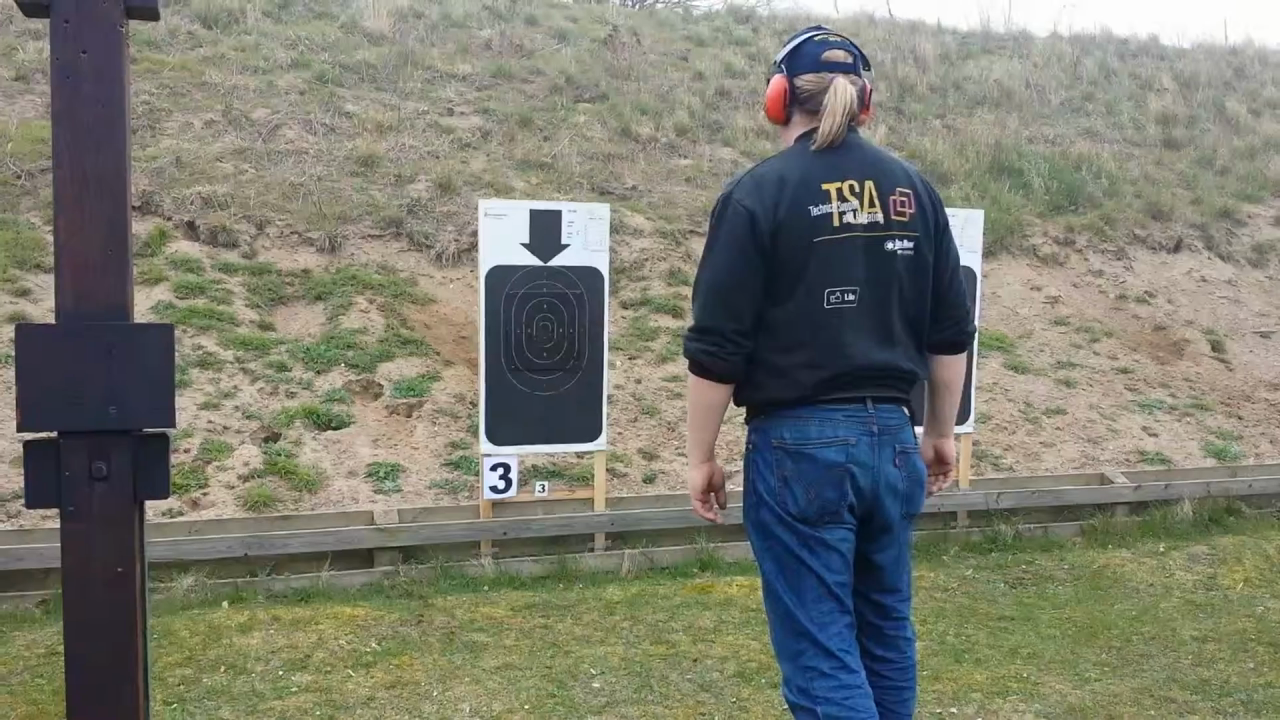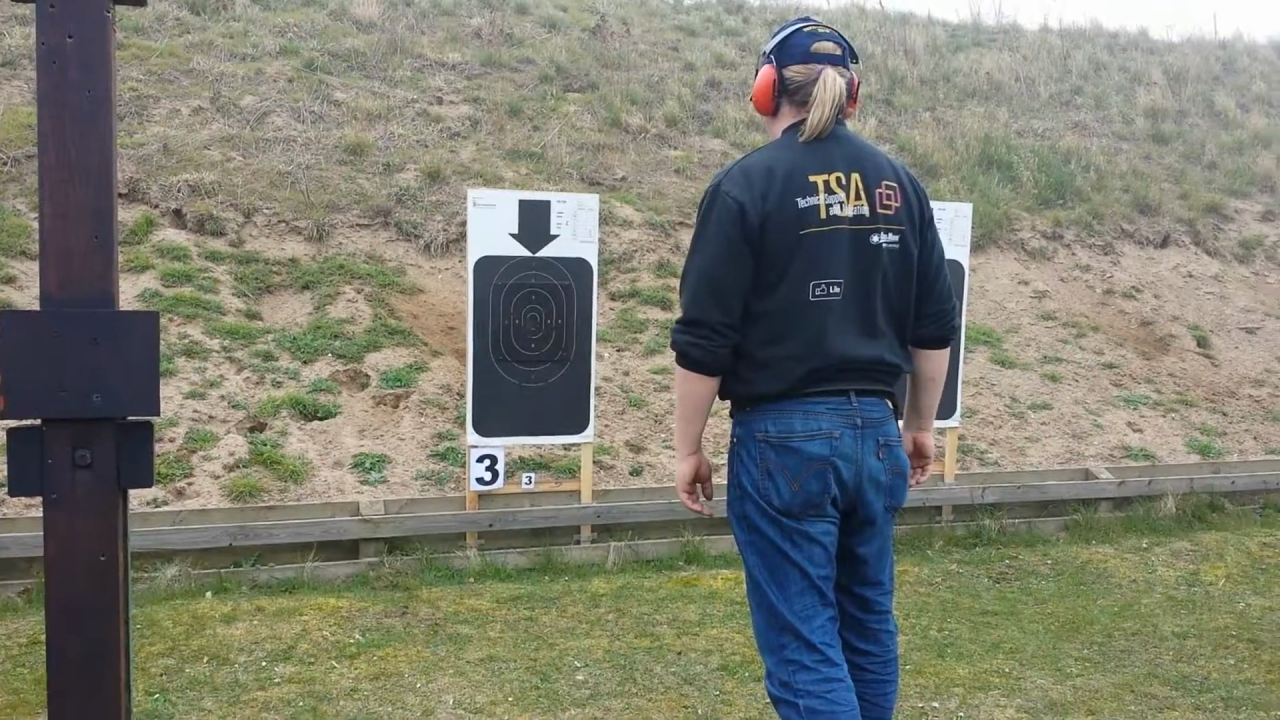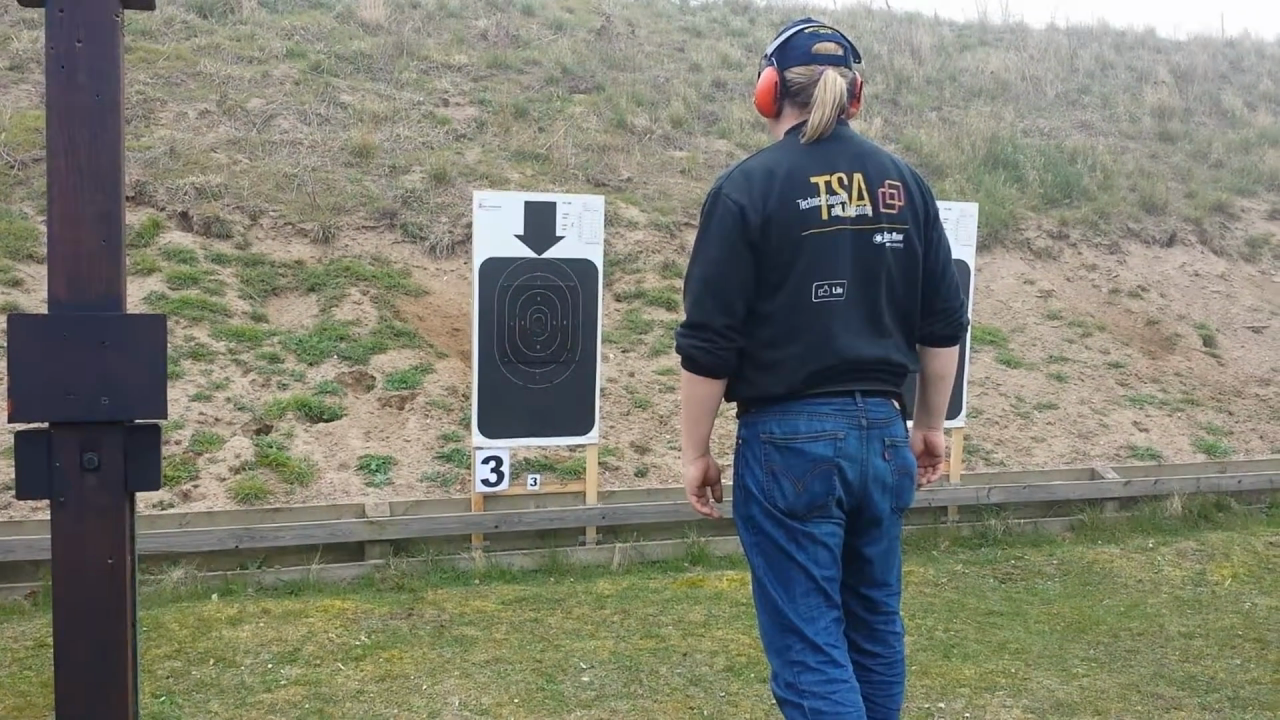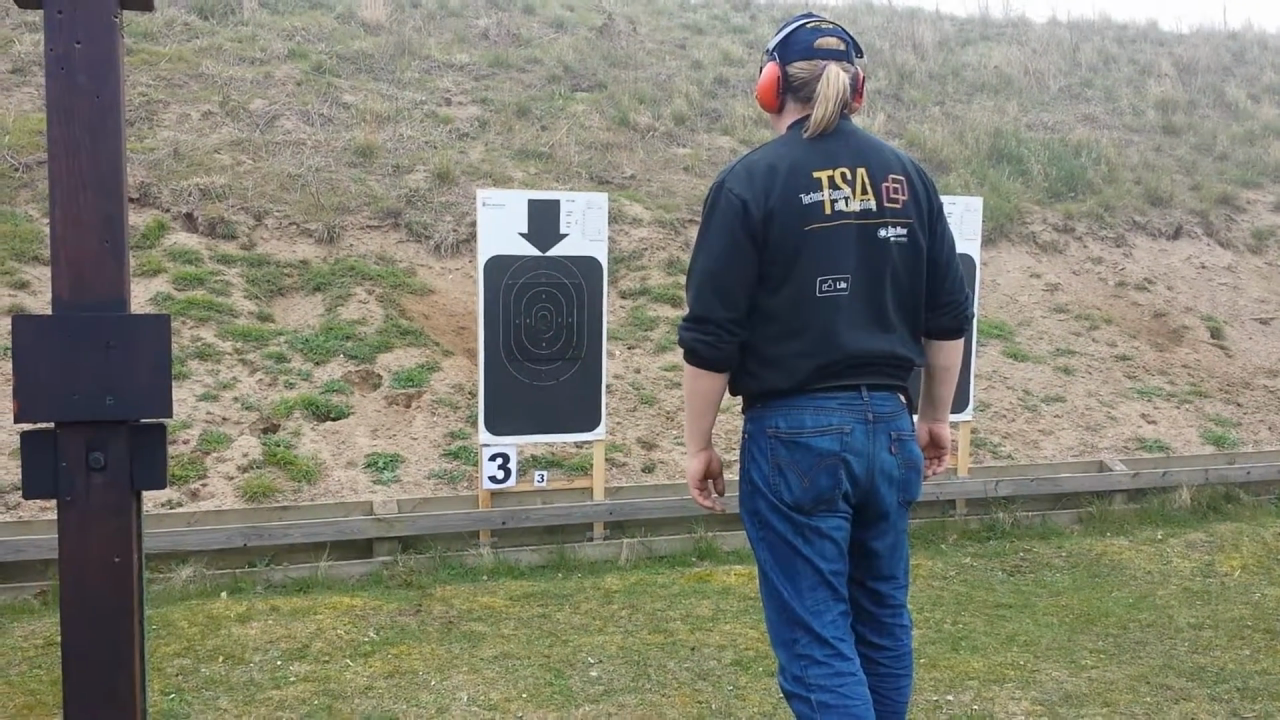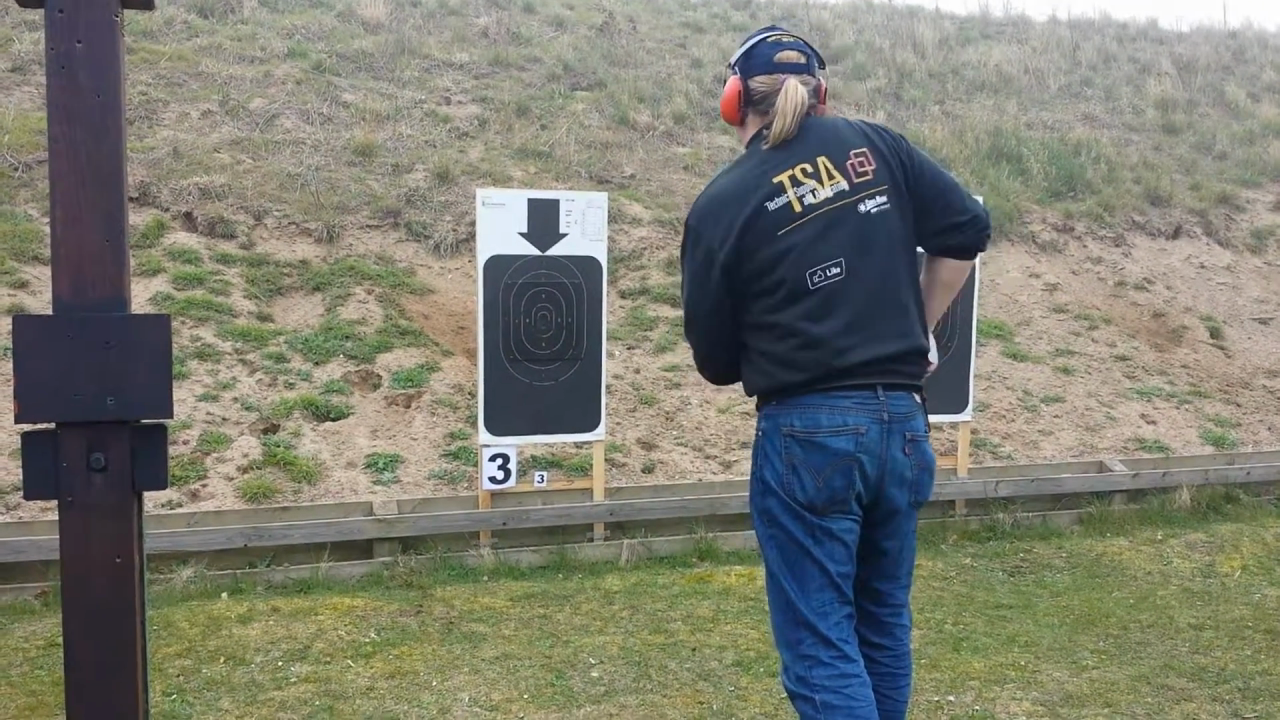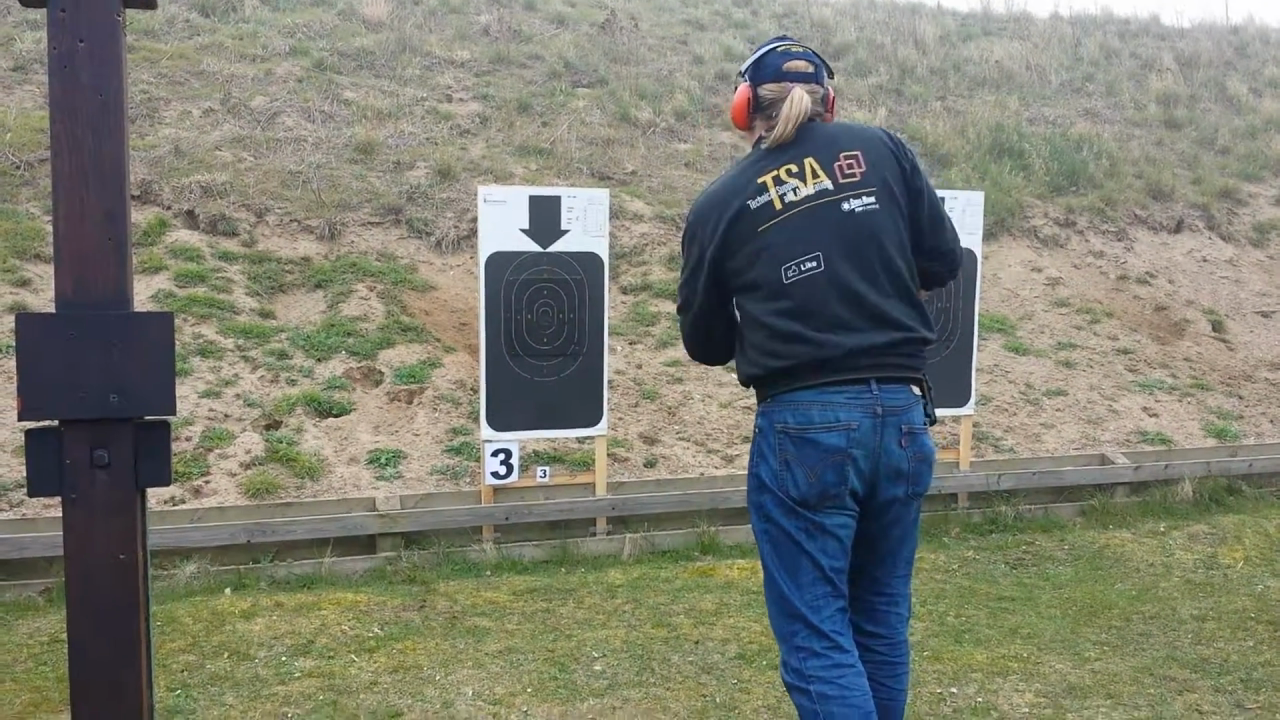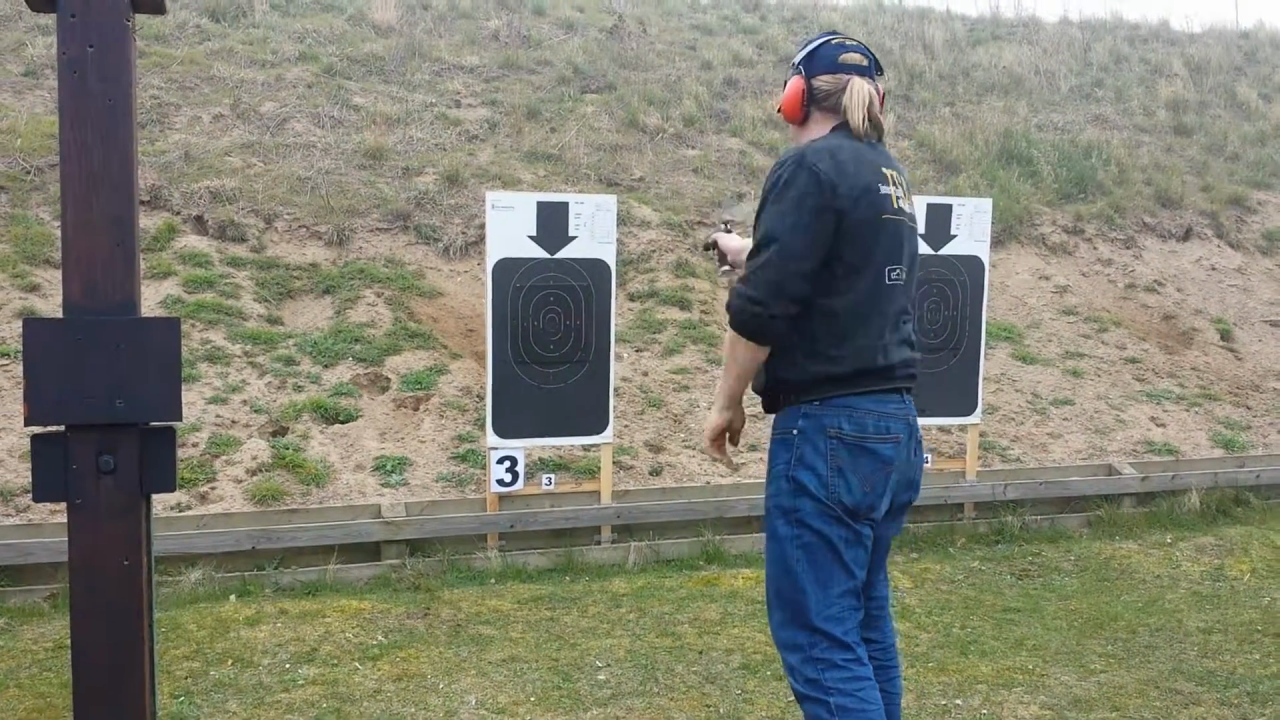
dt=0.7s
person 1, frame 1
left shoulder: (757, 192)
right shoulder: (913, 189)
left elbow: (716, 348)
right elbow: (951, 333)
left wrist: (701, 456)
right wrist: (940, 432)
left hip: (801, 445)
right hip: (891, 438)
left knee: (820, 649)
right knee: (886, 628)
person 1, frame 2
left shoulder: (746, 183)
right shoulder: (899, 183)
left elbow: (704, 339)
right elbow: (935, 325)
left wrist: (688, 446)
right wrist: (918, 424)
left hip: (784, 438)
right hip: (874, 432)
left knee: (802, 642)
right knee: (868, 622)
person 1, frame 3
left shoulder: (748, 187)
right shoulder: (903, 182)
left elbow: (708, 344)
right elbow: (943, 324)
left wrist: (695, 450)
right wrist: (929, 423)
left hip: (789, 440)
right hip: (881, 434)
left knee: (807, 647)
right knee: (874, 624)
person 1, frame 4
left shoulder: (750, 181)
right shoulder: (906, 176)
left elbow: (711, 336)
right elbow: (948, 316)
left wrist: (698, 443)
right wrist: (935, 415)
left hip: (794, 434)
right hip: (886, 427)
left knee: (815, 640)
right knee: (883, 618)
person 1, frame 5
left shoulder: (720, 205)
right shoulder: (876, 146)
left elbow: (716, 361)
right elbow: (965, 232)
left hip: (807, 435)
right hip: (901, 425)
left knee: (820, 641)
right knee: (884, 622)
person 1, frame 6
left shoulder: (719, 206)
right shoulder: (879, 149)
left elbow: (706, 342)
right elbow: (941, 262)
left hip: (803, 427)
right hip: (900, 418)
left knee: (816, 633)
right knee: (880, 618)
person 1, frame 7
left shoulder: (810, 165)
right shoulder: (883, 173)
left elbow: (760, 307)
left wrist: (726, 405)
right wrist: (745, 247)
left hip: (829, 430)
right hip: (891, 427)
left knee: (819, 636)
right knee: (863, 620)
